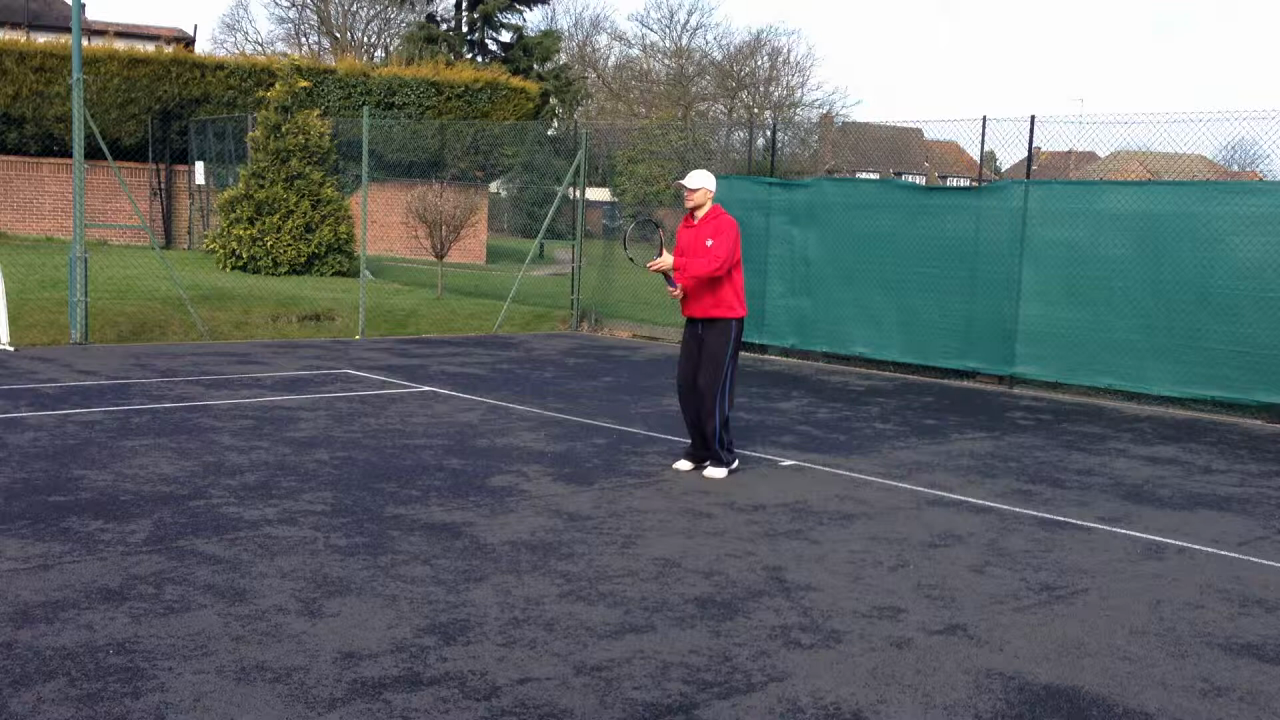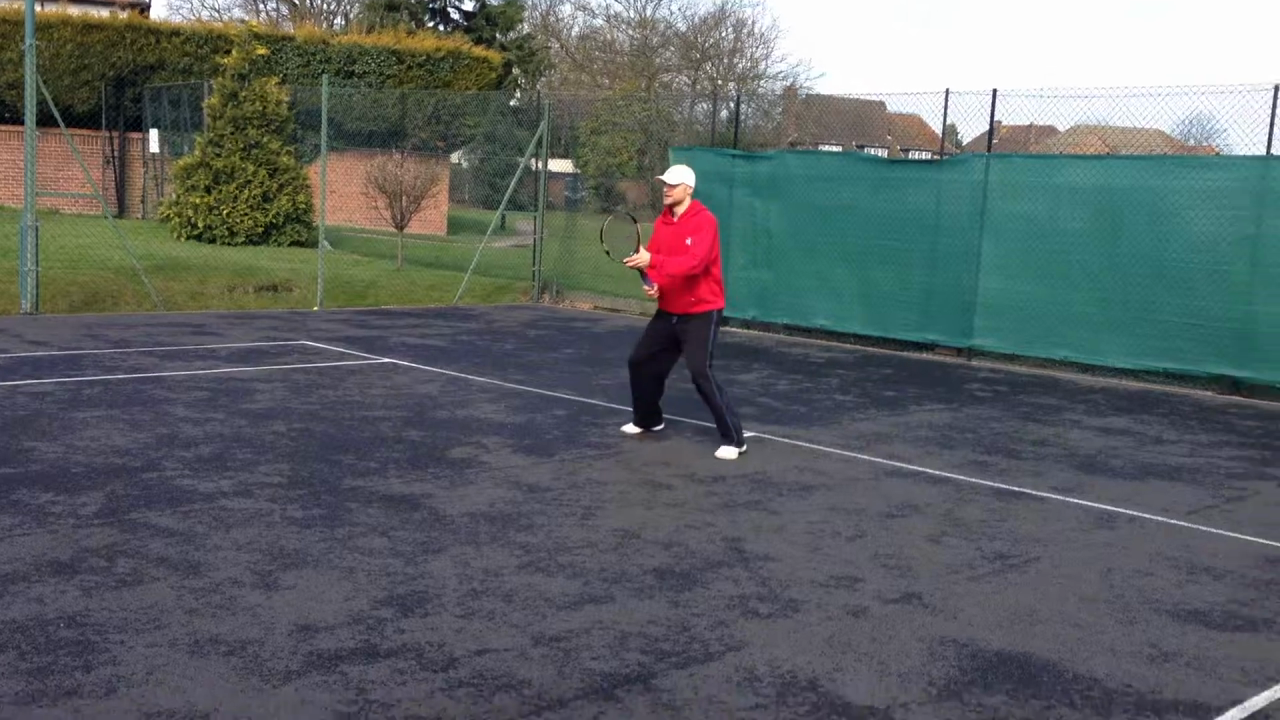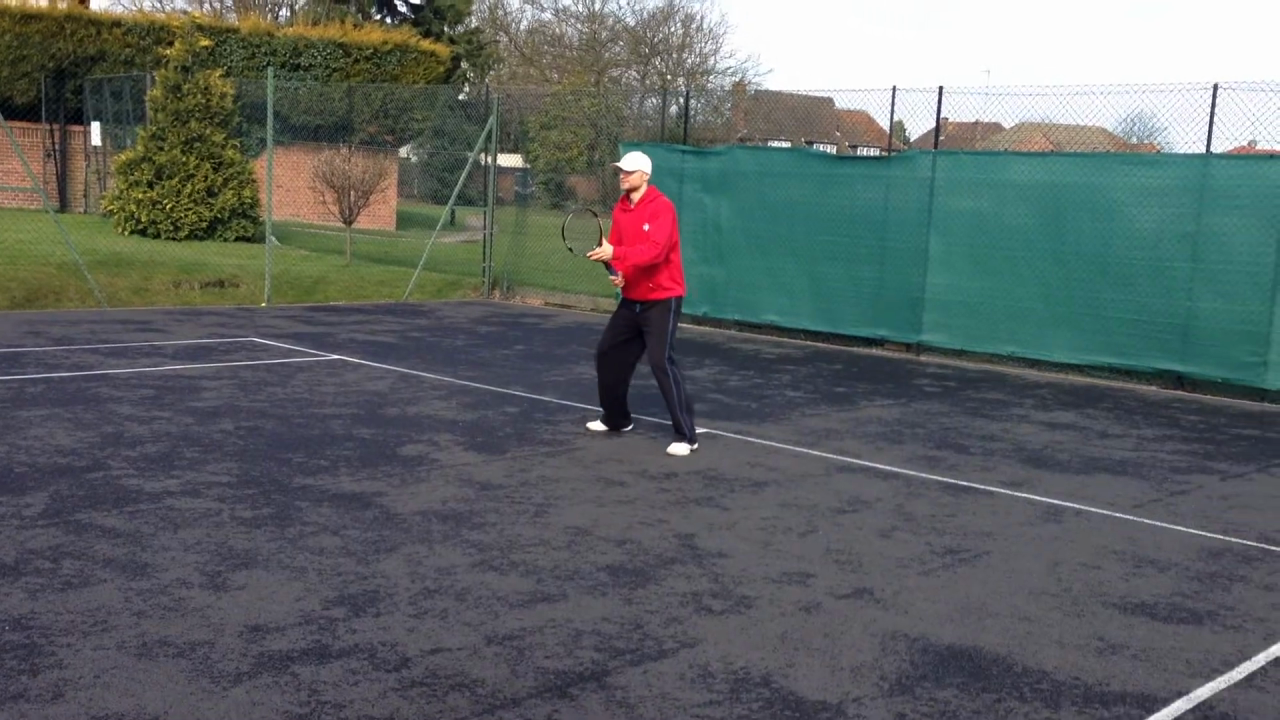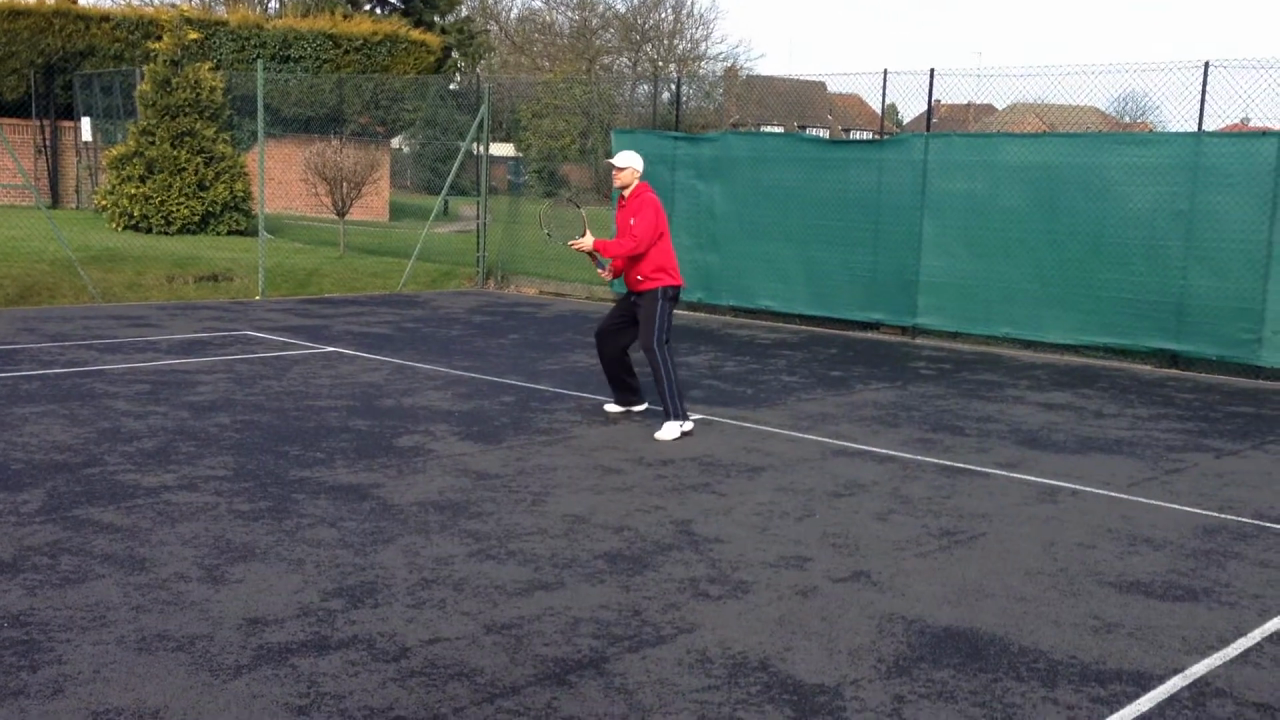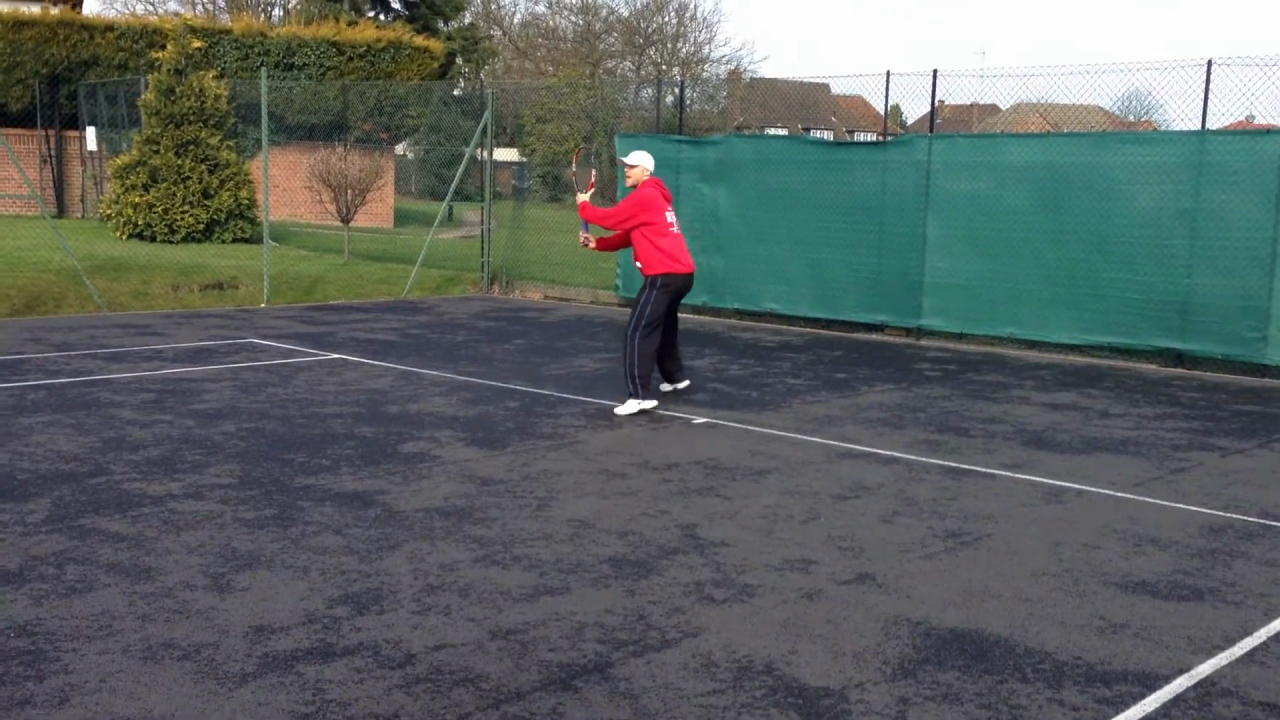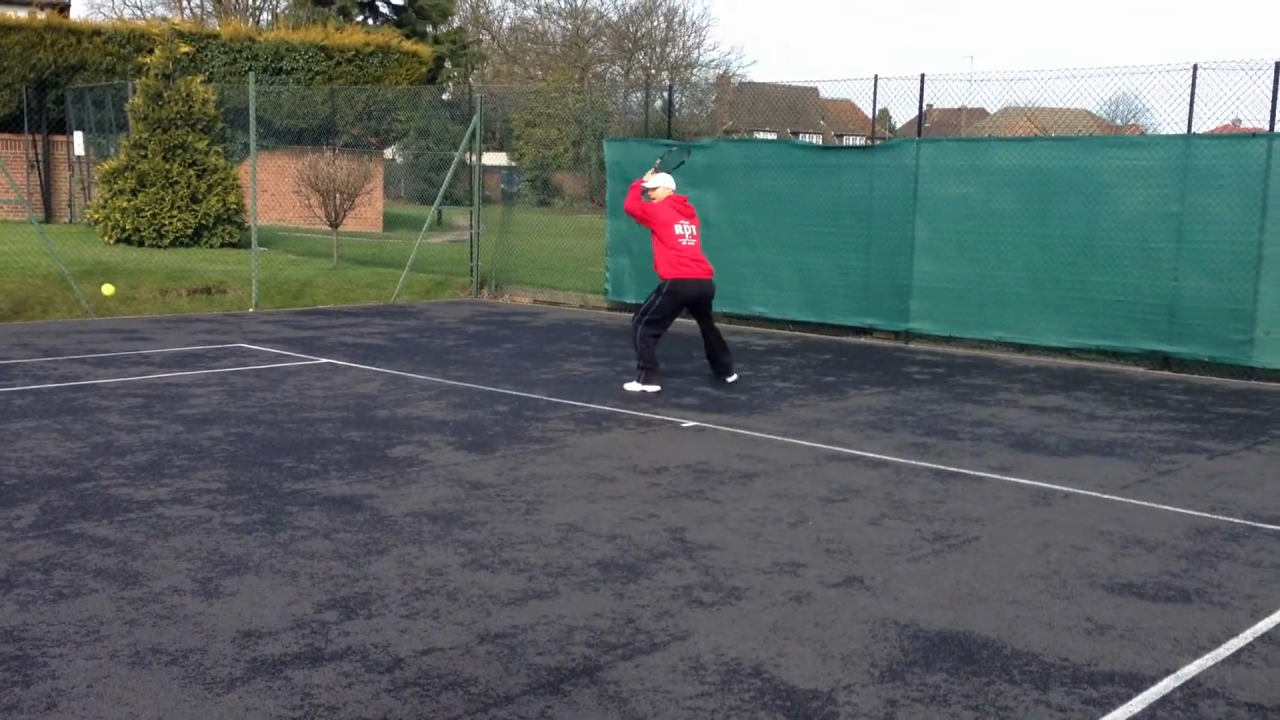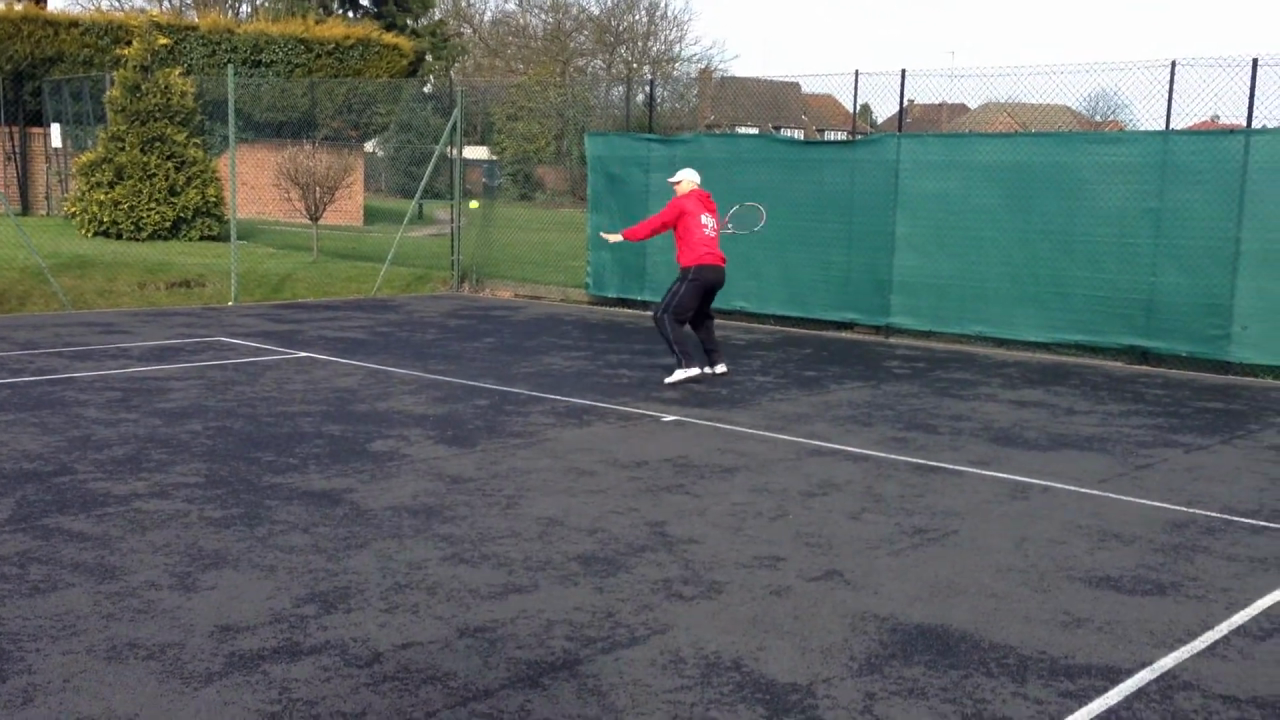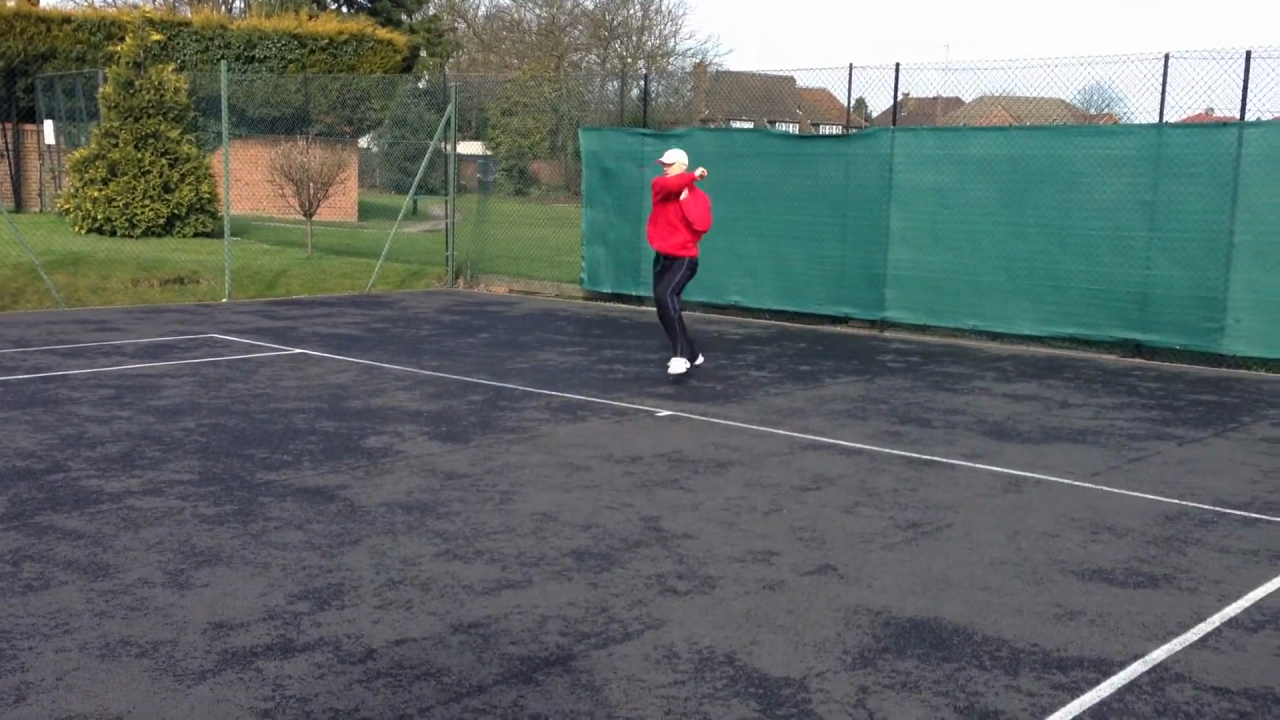
dt=0.5s
person 1, frame 1
left shoulder: (725, 225)
right shoulder: (684, 228)
left elbow: (716, 265)
right elbow: (680, 267)
left wrist: (675, 262)
right wrist: (678, 287)
left hip: (724, 318)
right hip: (695, 319)
left knee: (714, 387)
right knee: (687, 385)
left ankle: (722, 458)
right ankle: (700, 451)
person 1, frame 2
left shoulder: (705, 221)
right shoulder: (662, 221)
left elbow: (694, 262)
right elbow: (656, 260)
left wrist: (652, 260)
right wrist: (653, 284)
left hip: (702, 313)
right hip: (668, 311)
left knee: (701, 371)
right knee: (640, 361)
left ankle: (733, 438)
right ankle: (647, 419)
person 1, frame 3
left shoulder: (662, 207)
right shoulder: (620, 209)
left elbow: (655, 250)
right elbow: (615, 248)
left wrist: (616, 253)
right wrist: (618, 273)
left hip: (663, 300)
right hip: (631, 299)
left knee: (661, 362)
right knee: (608, 353)
left ankle: (686, 435)
right ankle: (615, 418)
person 1, frame 4
left shoulder: (648, 201)
right shoulder: (622, 205)
left elbow: (637, 243)
left wrist: (596, 245)
right wrist: (613, 269)
left hip: (660, 287)
right hip: (636, 289)
left knee: (654, 345)
right knee: (607, 335)
left ankle: (677, 418)
right ankle: (629, 397)
person 1, frame 5
left shoulder: (644, 197)
right shoulder: (654, 197)
left elbow: (609, 218)
right elbow: (628, 235)
left wrist: (583, 205)
right wrist: (596, 243)
left hip: (663, 275)
right hip: (683, 274)
left knee: (639, 332)
right knee: (663, 327)
left ankle: (640, 395)
right ankle: (675, 377)
person 1, frame 6
left shoulder: (656, 210)
right shoulder: (690, 213)
left elbow: (631, 206)
left wrist: (639, 184)
left hip: (678, 283)
right hip: (704, 283)
left knee: (643, 325)
right knee: (707, 325)
left ankle: (647, 379)
right ankle: (726, 371)
person 1, frame 7
left shoulder: (683, 203)
right shoulder: (709, 208)
left elbow: (657, 223)
left wrist: (622, 235)
left hip: (698, 270)
right hip: (718, 271)
left knee: (665, 317)
right knee: (699, 316)
left ankle: (687, 364)
right ankle: (716, 361)
person 1, frame 8
left shoulder: (699, 197)
right shoulder: (660, 185)
left elbow: (702, 226)
right elbow: (666, 184)
left wrist: (687, 198)
right wrist: (691, 177)
left hip: (684, 259)
right hip: (662, 257)
left knee: (664, 295)
right knee: (668, 305)
left ankle: (681, 355)
right ankle: (691, 355)
